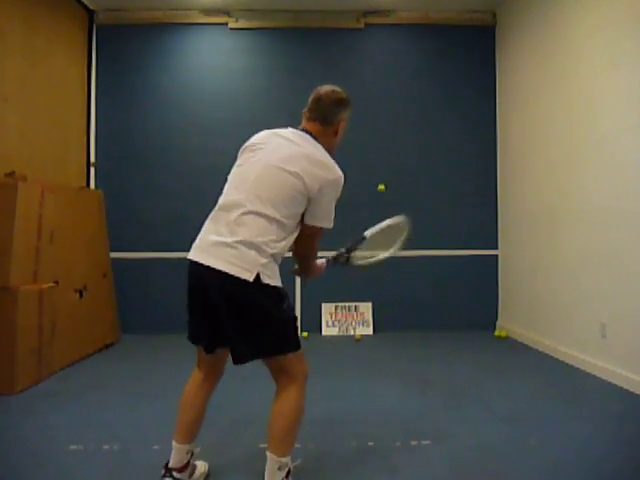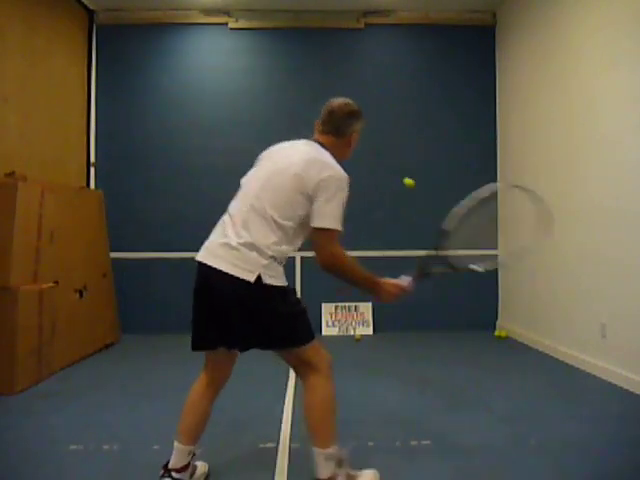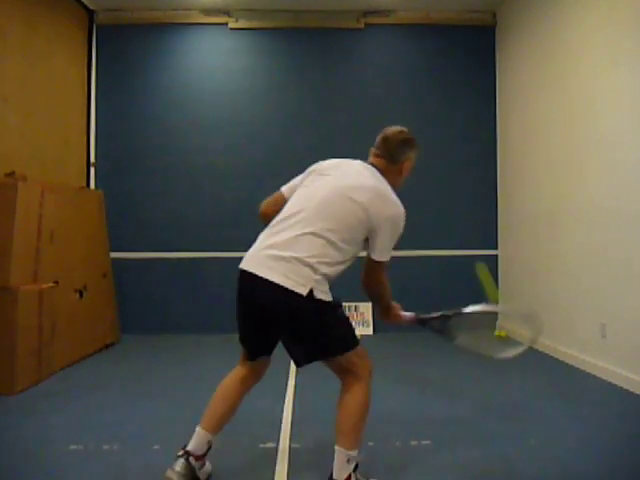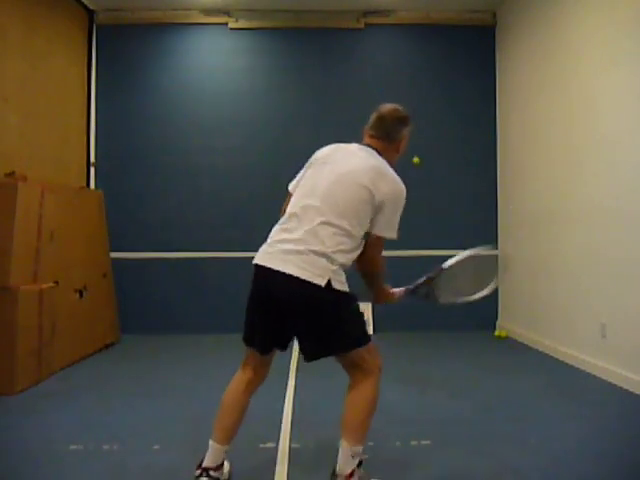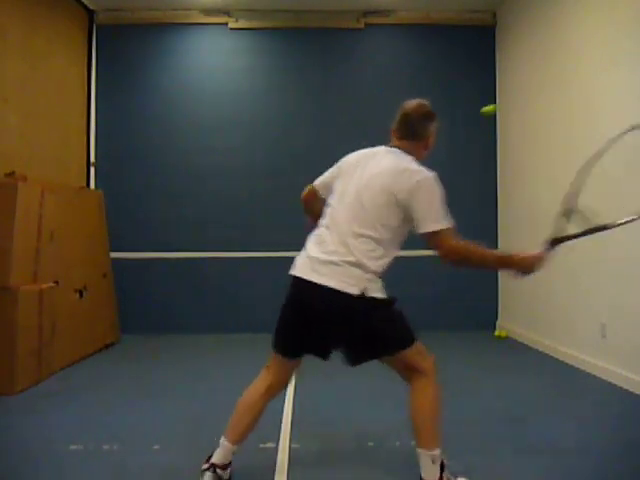
dt=0.3s
person 1, frame 1
left shoulder: (262, 138)
right shoulder: (328, 173)
right elbow: (306, 246)
right wrist: (309, 268)
left hip: (203, 261)
right hip: (248, 276)
left knee: (208, 368)
right knee: (293, 377)
person 1, frame 2
left shoulder: (278, 150)
right shoulder: (332, 174)
right elbow: (328, 254)
right wrist: (376, 286)
left hip: (211, 264)
right hip: (252, 277)
left knee: (214, 372)
right knee: (316, 367)
person 1, frame 3
left shoulder: (327, 165)
right shoulder: (391, 208)
left elbow: (265, 211)
right elbow: (374, 277)
right wrist: (389, 309)
left hip: (253, 272)
right hip: (298, 290)
left knee: (249, 369)
right knee: (358, 373)
person 1, frame 4
left shoulder: (326, 153)
right shoulder: (392, 186)
right elbow: (370, 259)
right wrist: (381, 291)
left hip: (268, 267)
right hip: (316, 283)
left knee: (252, 370)
right knee: (367, 369)
person 1, frame 5
left shoulder: (355, 159)
right shoulder: (420, 180)
left elbow: (309, 200)
right elbow: (450, 250)
right wrist: (511, 262)
left hip: (304, 279)
right hip: (352, 293)
left knee: (272, 377)
right knee: (422, 370)
